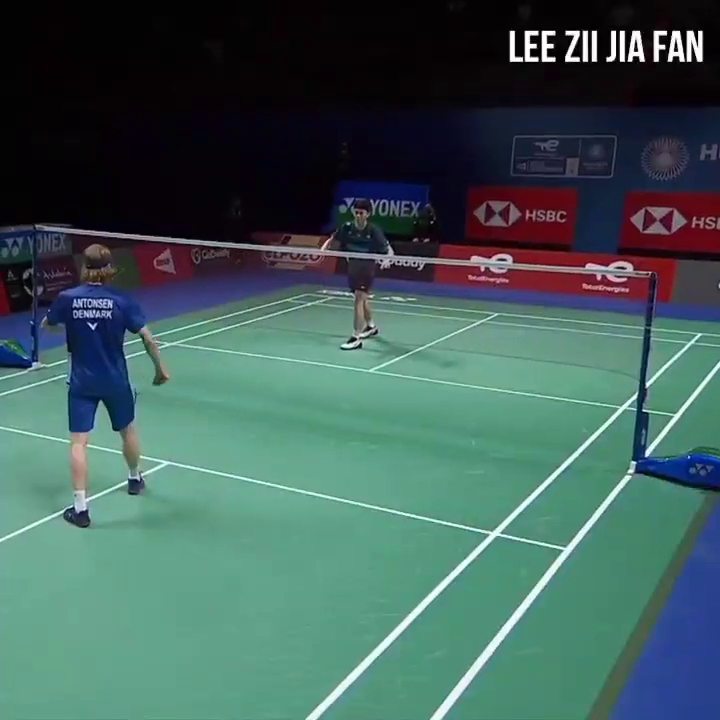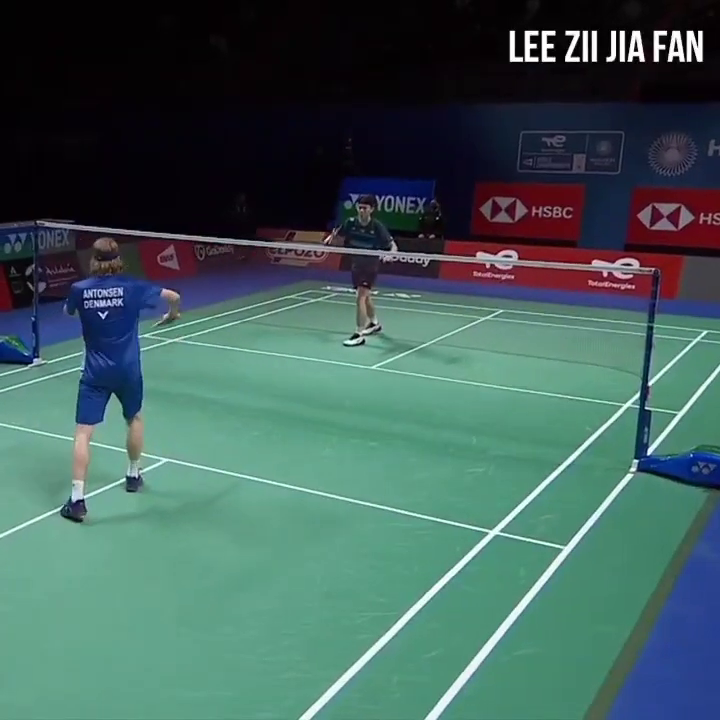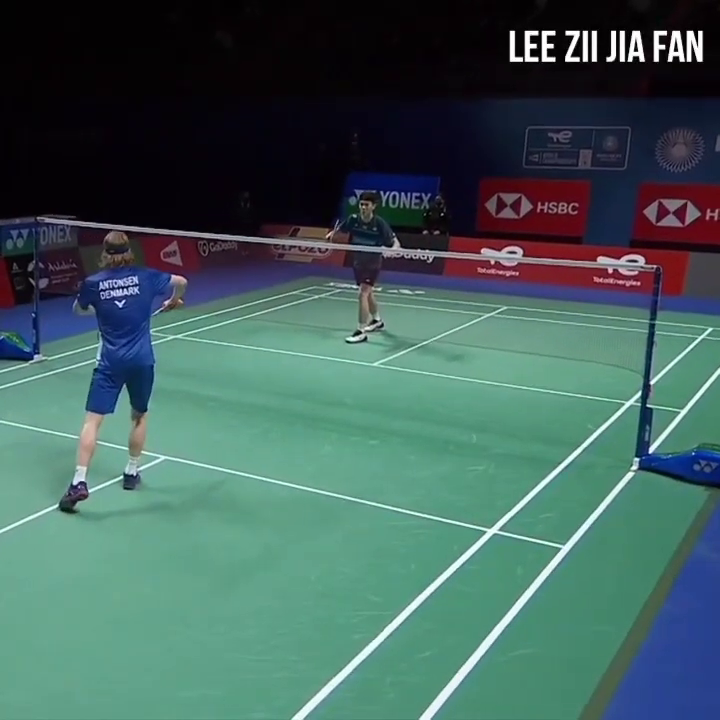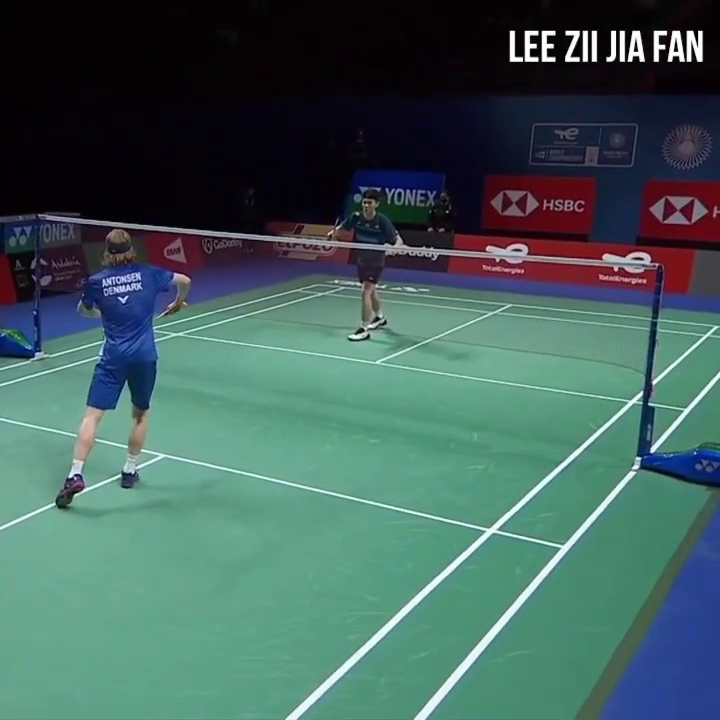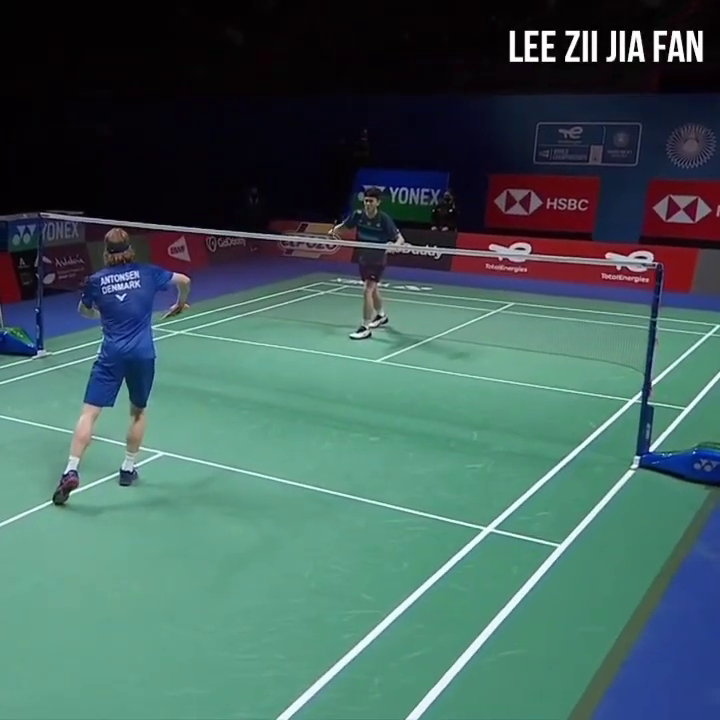
dt=0.4s
person 1, frame 1
left shoulder: (67, 298)
right shoulder: (121, 301)
left elbow: (46, 325)
right elbow: (148, 339)
right wrist: (160, 369)
left hip: (82, 382)
right hip: (115, 380)
left knee: (78, 442)
right knee: (128, 430)
left ankle: (80, 508)
right ankle: (135, 479)
person 1, frame 2
left shoulder: (79, 289)
right shoulder: (132, 287)
left elbow: (68, 312)
right elbow: (174, 297)
right wrist: (172, 315)
left hip: (95, 373)
right hip: (127, 370)
left knee: (83, 433)
right knee: (134, 419)
left ankle: (77, 499)
right ankle: (133, 475)
person 1, frame 3
left shoulder: (93, 283)
right shoulder: (145, 277)
left elbow: (78, 309)
right elbow: (181, 281)
right wrist: (174, 301)
left hip: (110, 361)
right hip: (141, 360)
left knee: (92, 421)
right knee: (139, 416)
left ankle: (79, 482)
right ankle: (131, 473)
person 1, frame 4
left shoulder: (96, 281)
right shoulder: (147, 274)
left elbow: (83, 311)
right elbow: (185, 280)
right wrist: (178, 303)
left hip: (113, 357)
right hip: (144, 356)
left knee: (92, 415)
right knee: (140, 414)
left ankle: (75, 475)
right ankle: (130, 471)
person 1, frame 5
left shoulder: (96, 280)
right shoulder: (147, 273)
left elbow: (84, 311)
right elbow: (184, 281)
right wrist: (180, 305)
left hip: (111, 354)
right hip: (142, 354)
left knee: (89, 412)
right knee: (138, 411)
left ankle: (71, 472)
right ankle: (128, 469)
